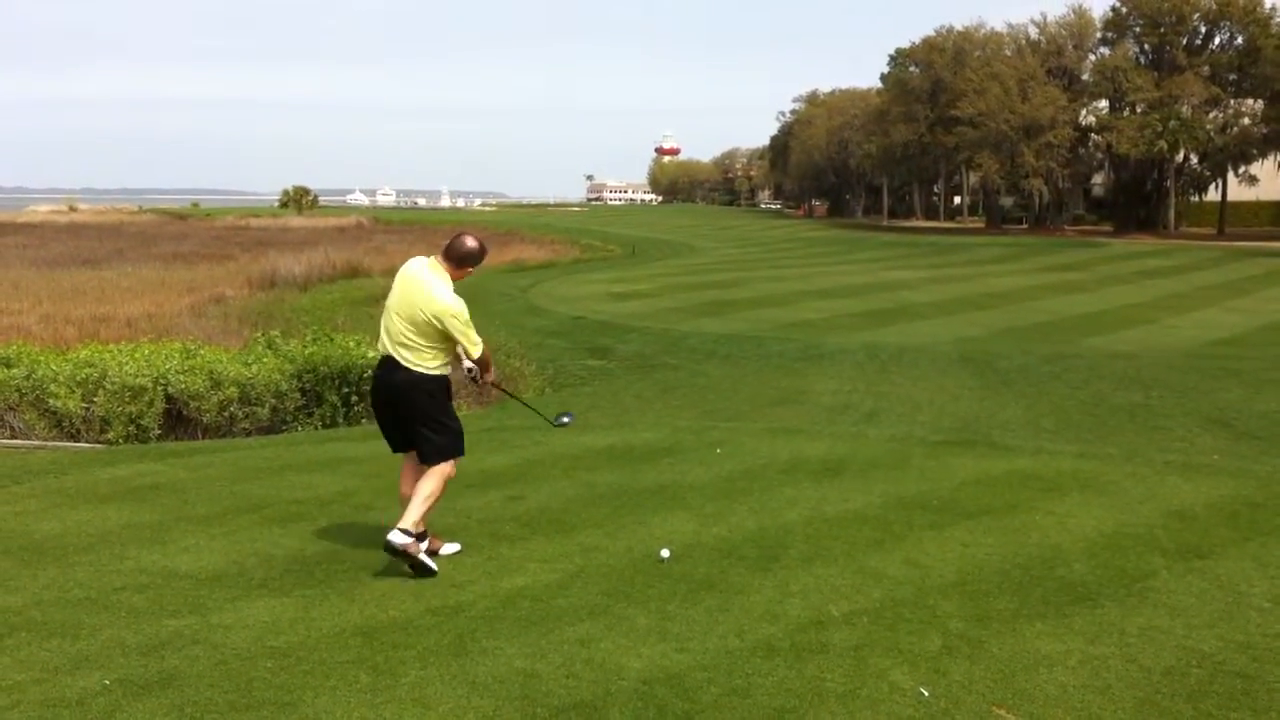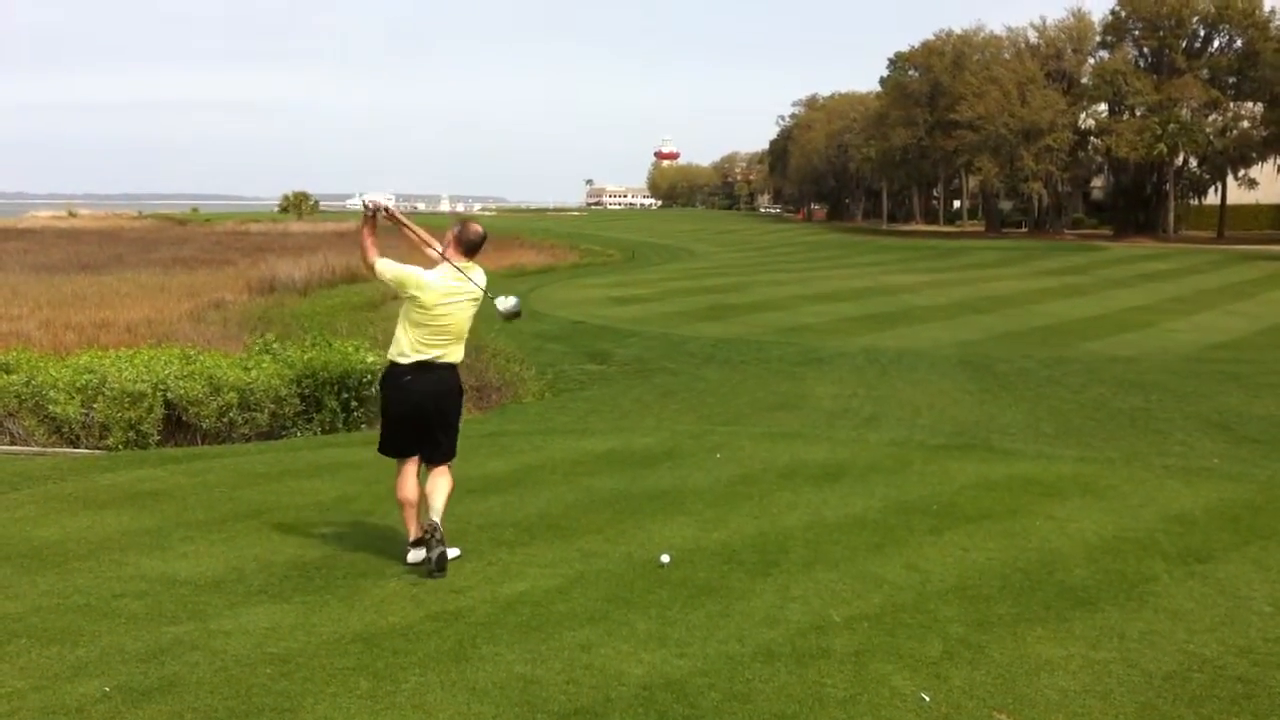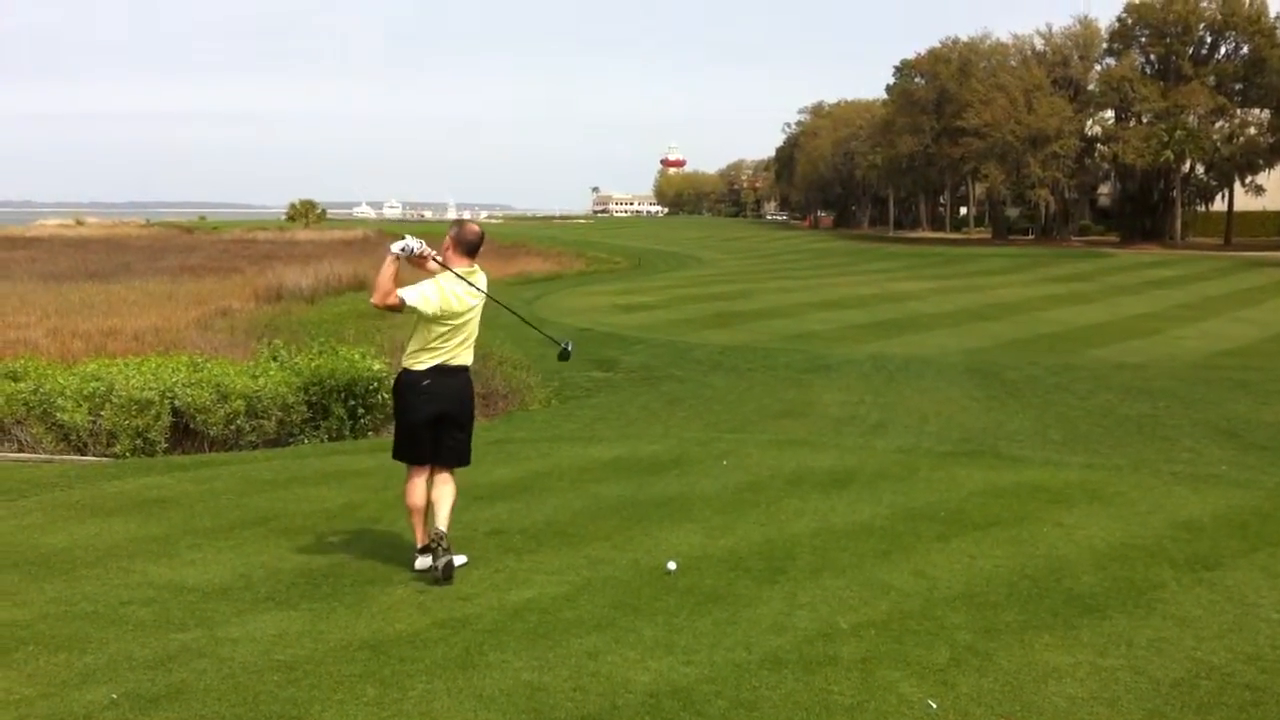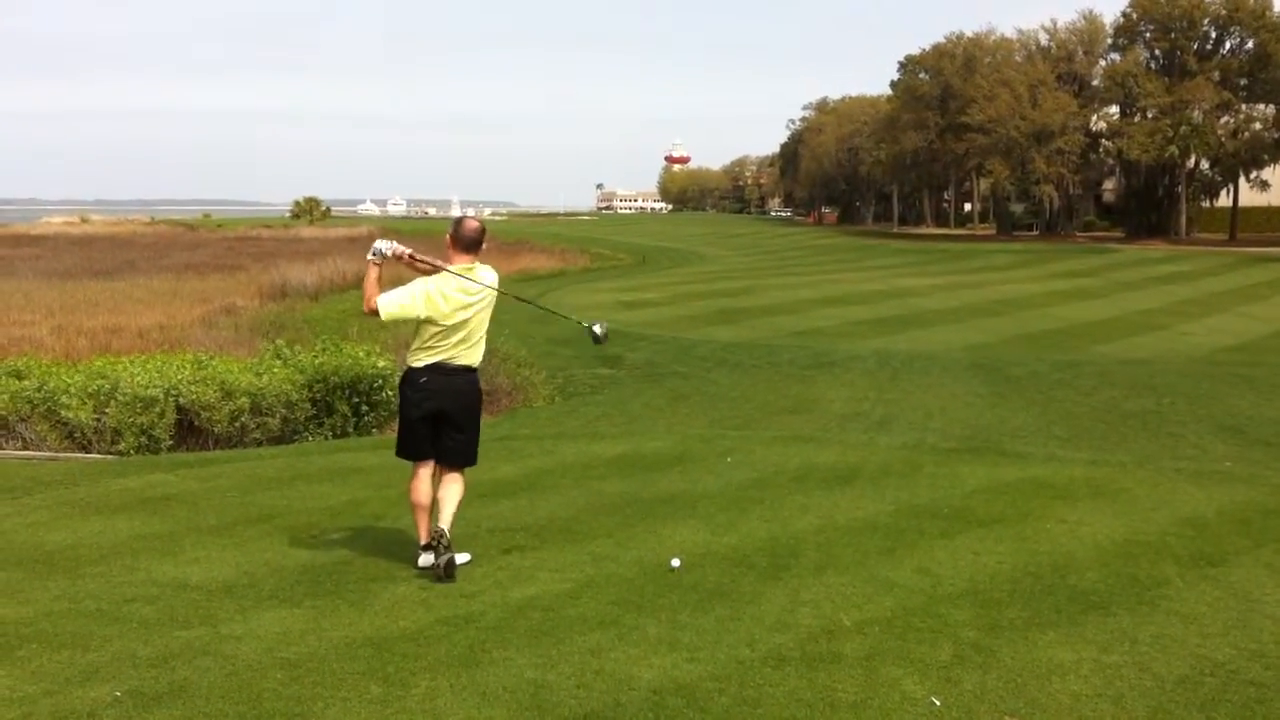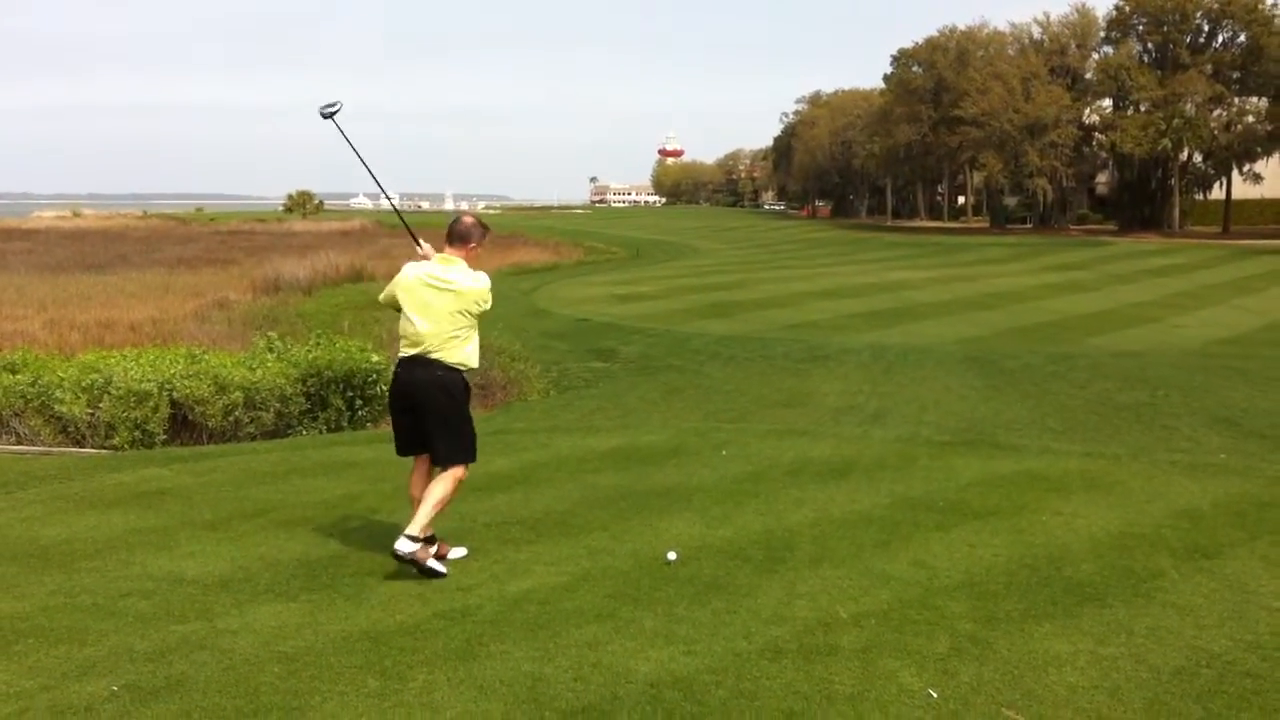
dt=0.3s
person 1, frame 1
left shoulder: (413, 266)
right shoulder: (449, 304)
right elbow: (476, 353)
left wrist: (461, 356)
right wrist: (485, 372)
left hip: (388, 375)
right hip: (424, 386)
left knee: (412, 457)
right knee: (442, 464)
left ankle: (419, 536)
right ankle: (405, 532)
person 1, frame 2
left shoulder: (420, 280)
right shoulder: (476, 280)
left elbow: (371, 259)
right elbow: (440, 255)
left wrist: (369, 219)
right wrist: (400, 219)
left hip: (403, 379)
right hip: (443, 382)
left knee: (408, 462)
right knee: (440, 464)
left ankle: (416, 542)
right ankle: (434, 523)
person 1, frame 3
left shoulder: (438, 290)
right shoulder: (478, 280)
left elbow: (381, 299)
right elbow: (441, 267)
left wrist: (396, 252)
right wrist: (421, 254)
left hip: (419, 385)
right hip: (457, 384)
left knee: (417, 469)
right knee: (444, 469)
left ankle: (423, 549)
right ankle: (440, 532)
person 1, frame 4
left shoulder: (427, 290)
right shoulder: (489, 279)
left elbow: (371, 305)
right elbow: (448, 272)
left wrist: (375, 259)
right wrist: (409, 256)
left hip: (422, 382)
right hip: (463, 384)
left knee: (424, 466)
right knee: (453, 469)
left ankle: (427, 546)
right ankle: (443, 529)
person 1, frame 5
left shoulder: (408, 274)
right shoulder: (478, 284)
left elbow: (387, 299)
left hip: (407, 374)
right hip: (443, 380)
left knee: (424, 461)
right knee: (454, 467)
left ankle: (424, 540)
right ankle: (410, 541)
